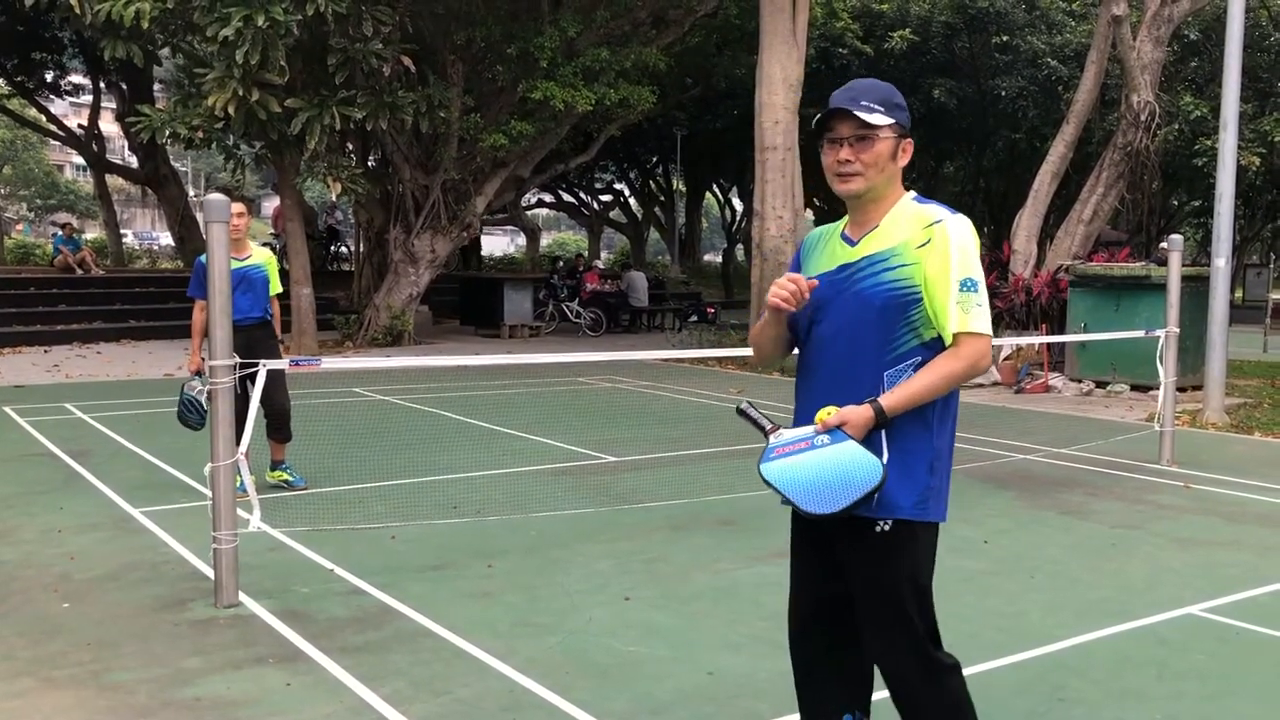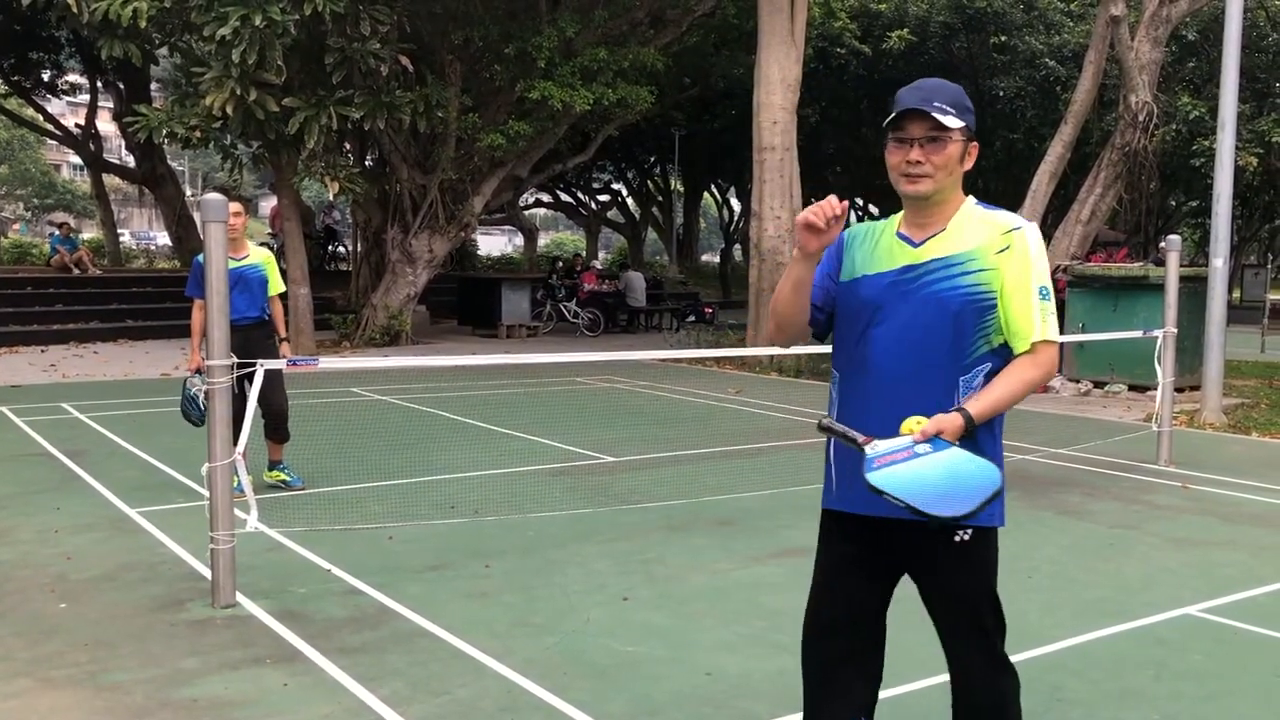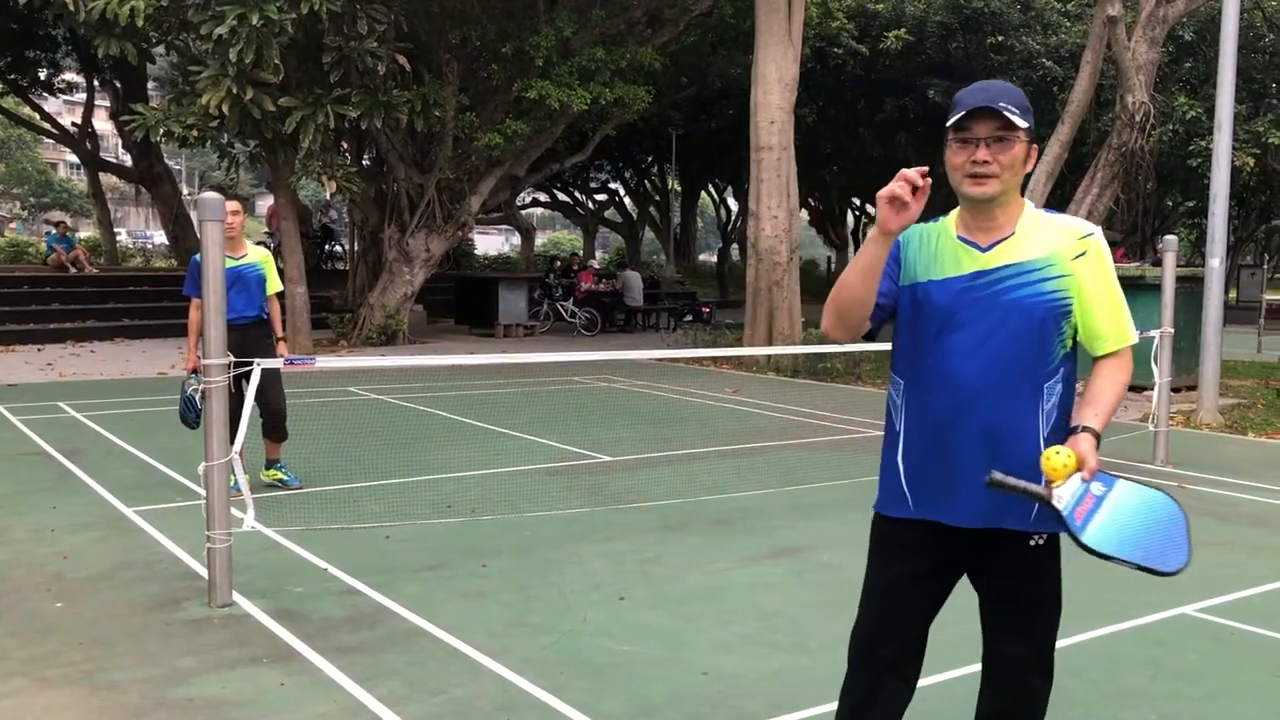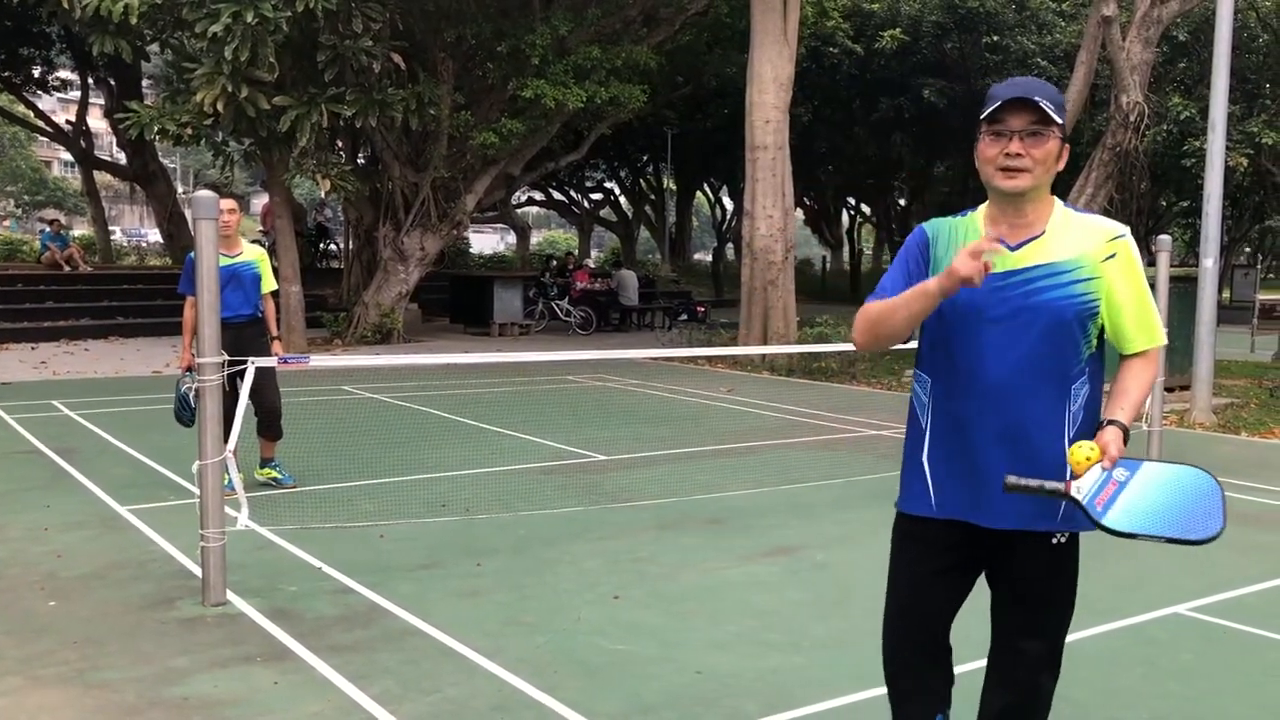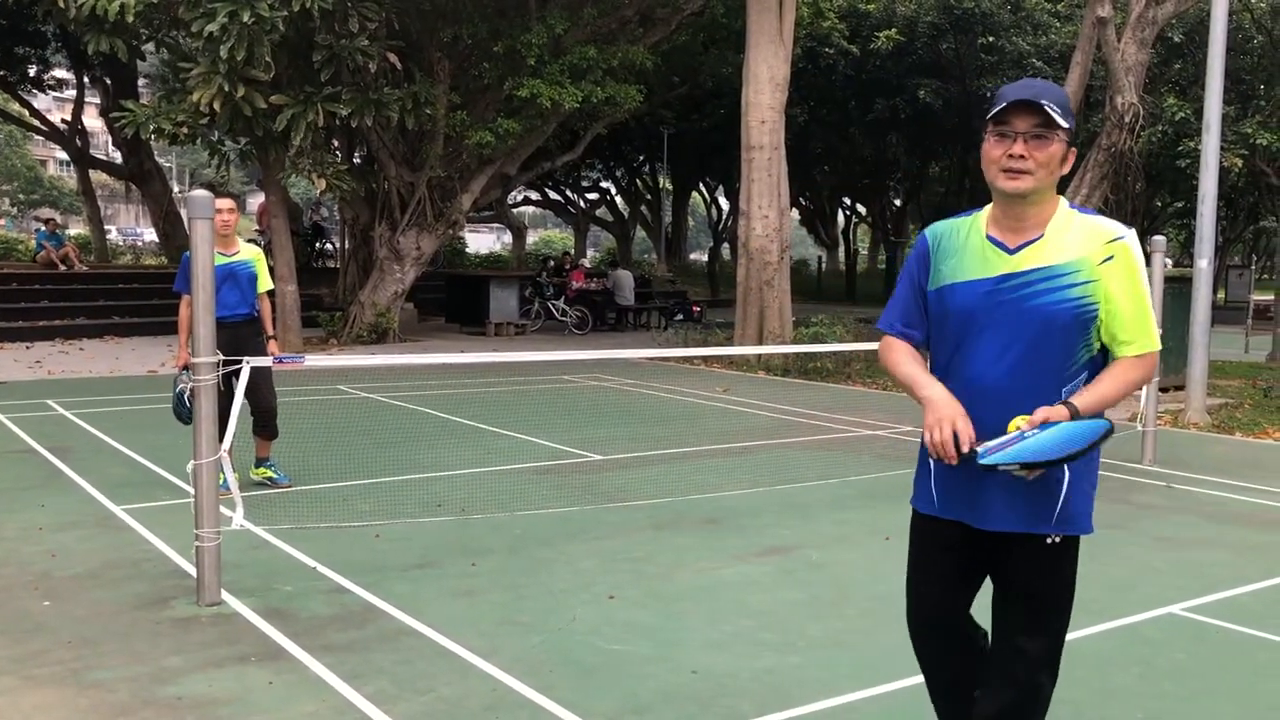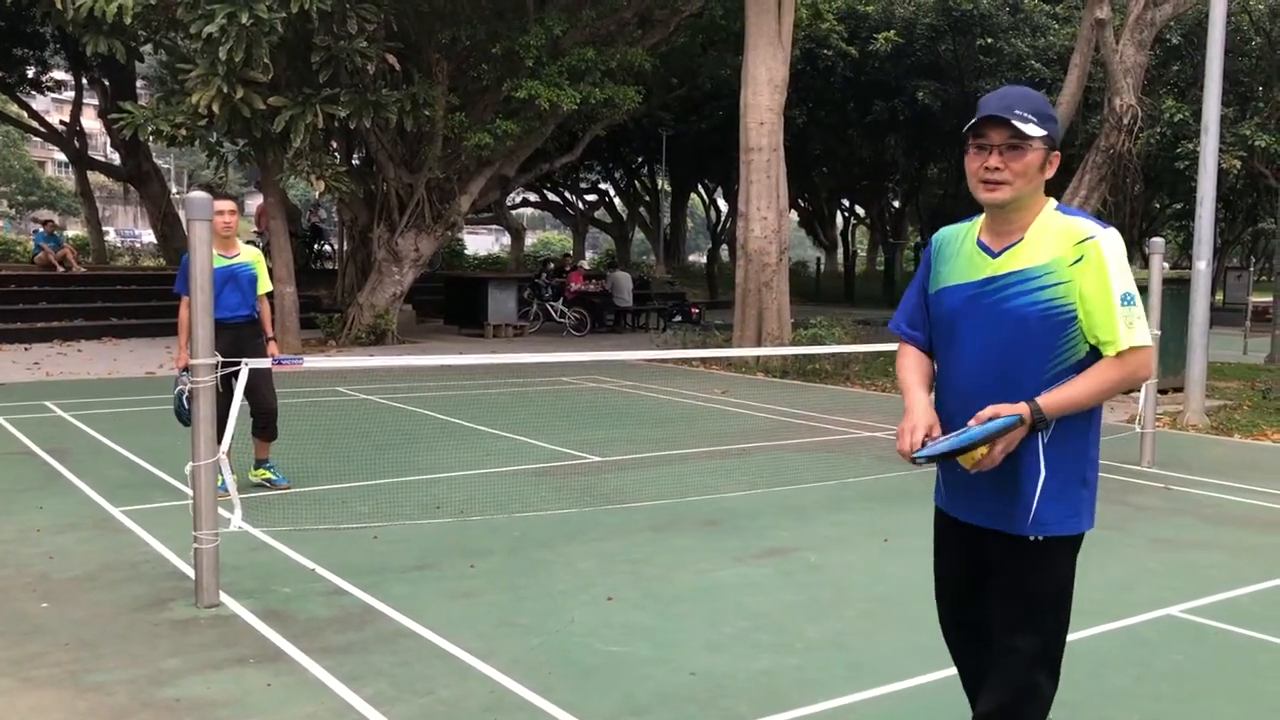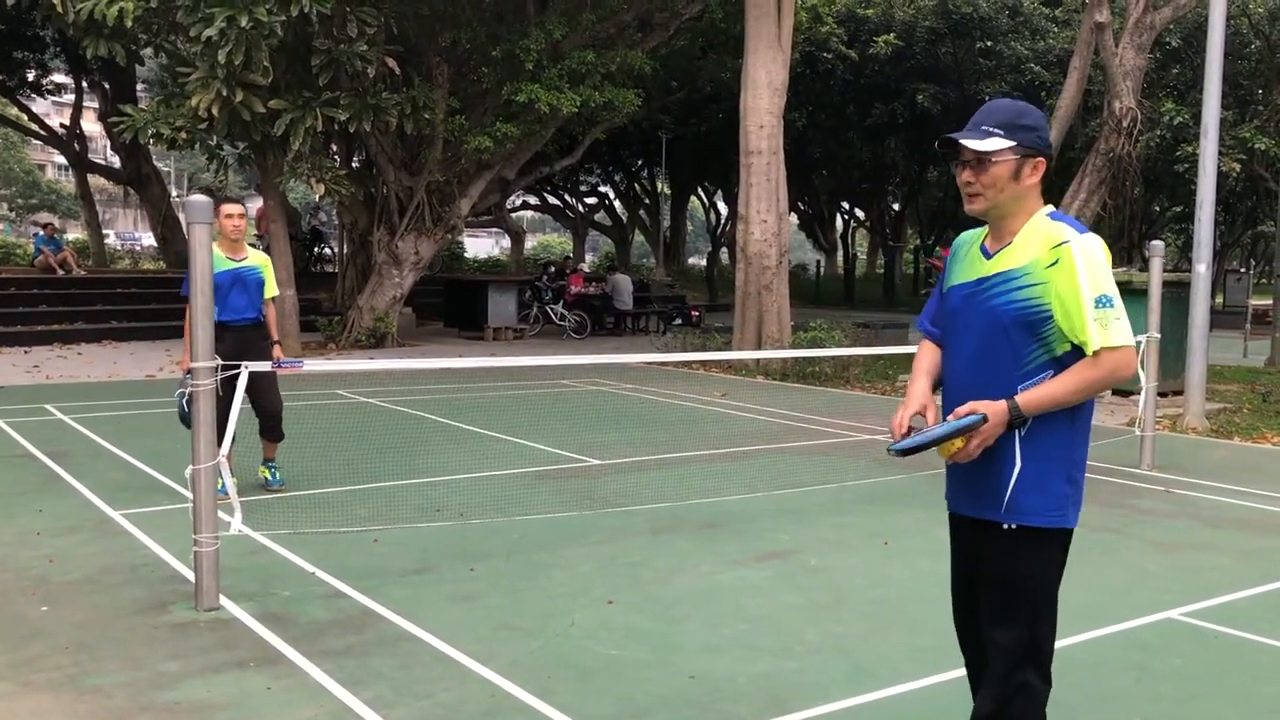
dt=0.3s
person 1, frame 1
left shoulder: (939, 230)
right shoulder: (814, 244)
left elbow: (974, 349)
right elbow: (766, 351)
left wrist: (875, 409)
right wrist: (777, 312)
left hip: (894, 489)
left knee: (908, 653)
right knee: (818, 645)
person 1, frame 2
left shoulder: (1006, 237)
right shoulder: (855, 243)
left elbow: (1040, 353)
right elbow: (784, 333)
left wrist: (965, 416)
right wrist: (805, 255)
right hip: (855, 491)
left knee: (977, 658)
right knee: (832, 644)
person 1, frame 3
left shoulder: (1074, 242)
right shoulder: (912, 244)
left elbow: (1115, 353)
right elbow: (841, 327)
left wrist: (1086, 431)
right wrist: (883, 234)
left hip: (1022, 502)
right hip: (915, 498)
left knee: (1019, 665)
right knee: (879, 648)
person 1, frame 4
left shoulder: (1104, 244)
right shoulder: (935, 240)
left elbow: (1141, 352)
right elbow: (869, 332)
left wrist: (1113, 424)
right wrist: (942, 283)
left hip: (1042, 499)
right hip: (936, 492)
left knee: (1024, 662)
right knee: (909, 637)
person 1, frame 5
left shoulder: (1105, 244)
right shoulder: (939, 241)
left elbow: (1139, 356)
right elbow: (894, 342)
left wrist: (1071, 411)
right wrist: (933, 395)
left hip: (1043, 498)
right hip: (945, 491)
left knee: (1023, 661)
right knee: (932, 627)
person 1, frame 6
left shoulder: (1087, 244)
right shoulder: (945, 245)
left elbow: (1133, 359)
right elbow: (914, 342)
left wrist: (1032, 413)
right wrist: (918, 402)
left hip: (1042, 501)
right hip: (961, 490)
left knee: (1023, 656)
right knee: (965, 631)
person 1, frame 7
left shoulder: (1069, 248)
right shoulder: (964, 249)
left elbow: (1116, 360)
right elbow: (934, 338)
left wrist: (1010, 410)
right wrist: (919, 392)
left hip: (1032, 494)
right hip: (971, 485)
left knee: (1014, 649)
right knee: (978, 631)
person 2, frame 1
left shoulder: (266, 257)
right shoulder: (207, 262)
right elbow: (201, 309)
left wrist: (278, 340)
right wrist: (195, 353)
left hip: (262, 337)
right hip: (228, 341)
left knee: (279, 405)
right knee: (235, 411)
left ankle: (278, 468)
right ankle: (242, 474)
person 2, frame 2
left shoulder: (264, 257)
right shoulder: (205, 262)
left elbow: (275, 301)
right elbow: (199, 309)
left wrist: (283, 340)
right wrist: (195, 352)
left hip: (261, 337)
right hip: (225, 340)
left knee: (276, 406)
right knee: (232, 411)
left ankle: (276, 468)
right ankle: (239, 473)
person 2, frame 3
left shoulder: (263, 256)
right shoulder: (203, 260)
right elbow: (197, 307)
left wrist: (280, 339)
right wrist: (192, 351)
left hip: (259, 335)
right hip: (223, 339)
left knee: (275, 405)
right knee: (229, 410)
left ankle: (273, 467)
person 2, frame 4
left shoulder: (258, 254)
right shoulder: (198, 259)
right elbow: (191, 306)
left wrist: (275, 338)
right wrist: (186, 349)
left hip: (254, 335)
right hip: (218, 337)
left knee: (270, 404)
right knee: (223, 409)
left ankle: (268, 466)
right ankle: (230, 471)
person 2, frame 5
left shoulder: (254, 254)
right shoulder: (195, 257)
right elbow: (187, 304)
left wrist: (271, 337)
right wrist: (183, 348)
left hip: (250, 334)
right hip: (214, 336)
left knee: (266, 403)
right knee: (218, 408)
left ankle: (262, 465)
right ankle: (225, 470)
person 2, frame 6
left shoulder: (254, 256)
right elbow: (187, 306)
left wrist: (270, 339)
right wrist: (183, 349)
left hip: (250, 335)
right hip: (215, 338)
left knee: (266, 404)
right knee: (218, 410)
left ankle: (262, 467)
right ankle: (224, 472)
person 2, frame 7
left shoulder: (262, 260)
right elbow: (193, 308)
left wrist: (275, 342)
right wrist: (188, 351)
left hip: (256, 338)
right hip: (220, 340)
left knee: (271, 407)
right knee: (221, 412)
left ankle: (268, 465)
right ankle: (224, 474)
